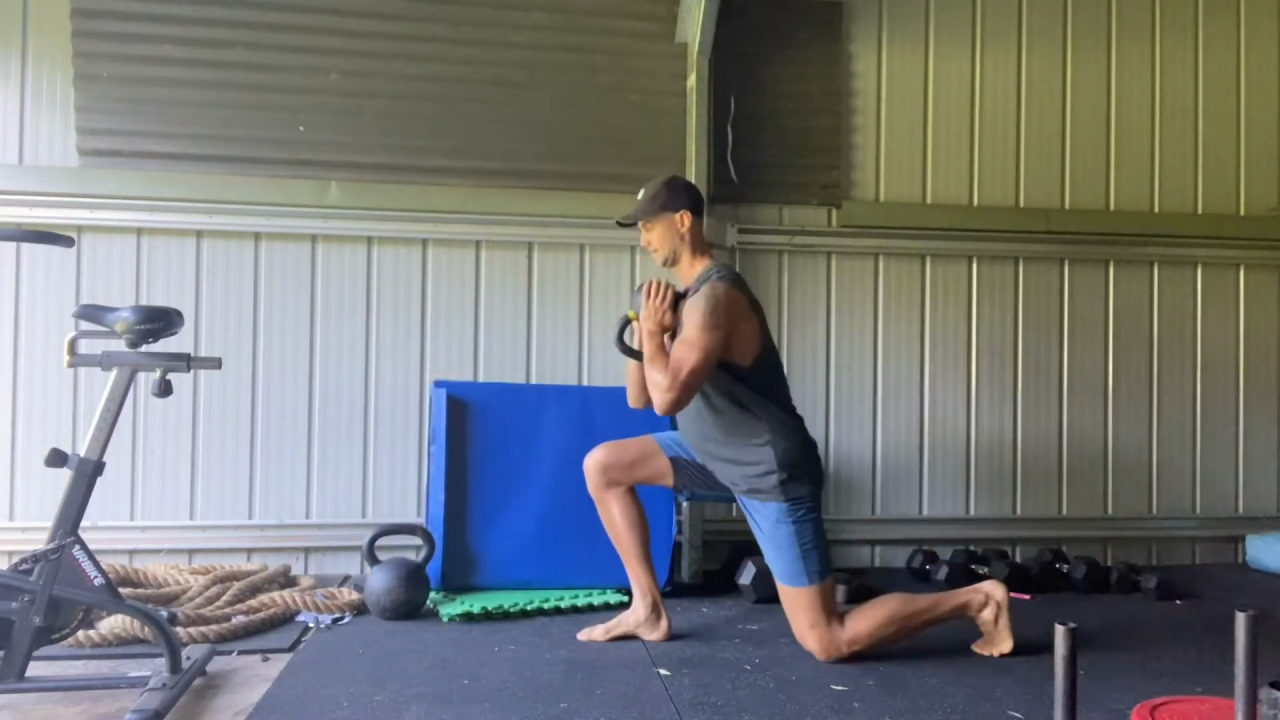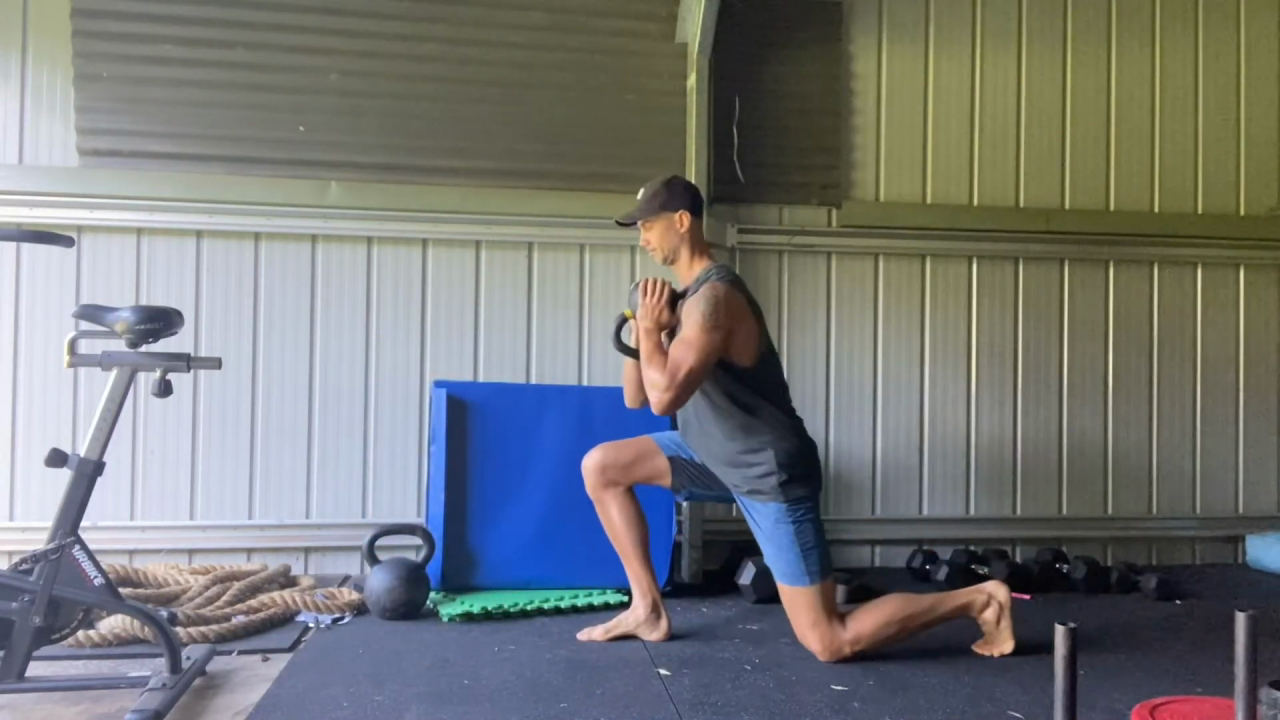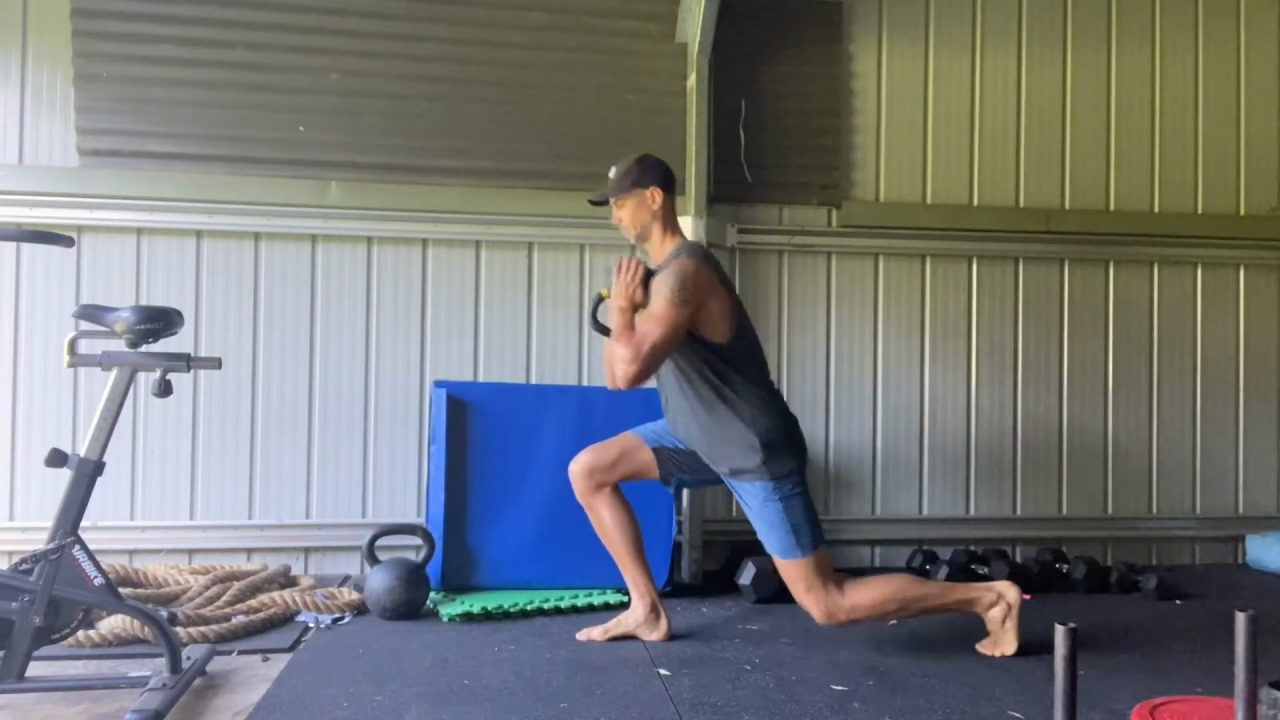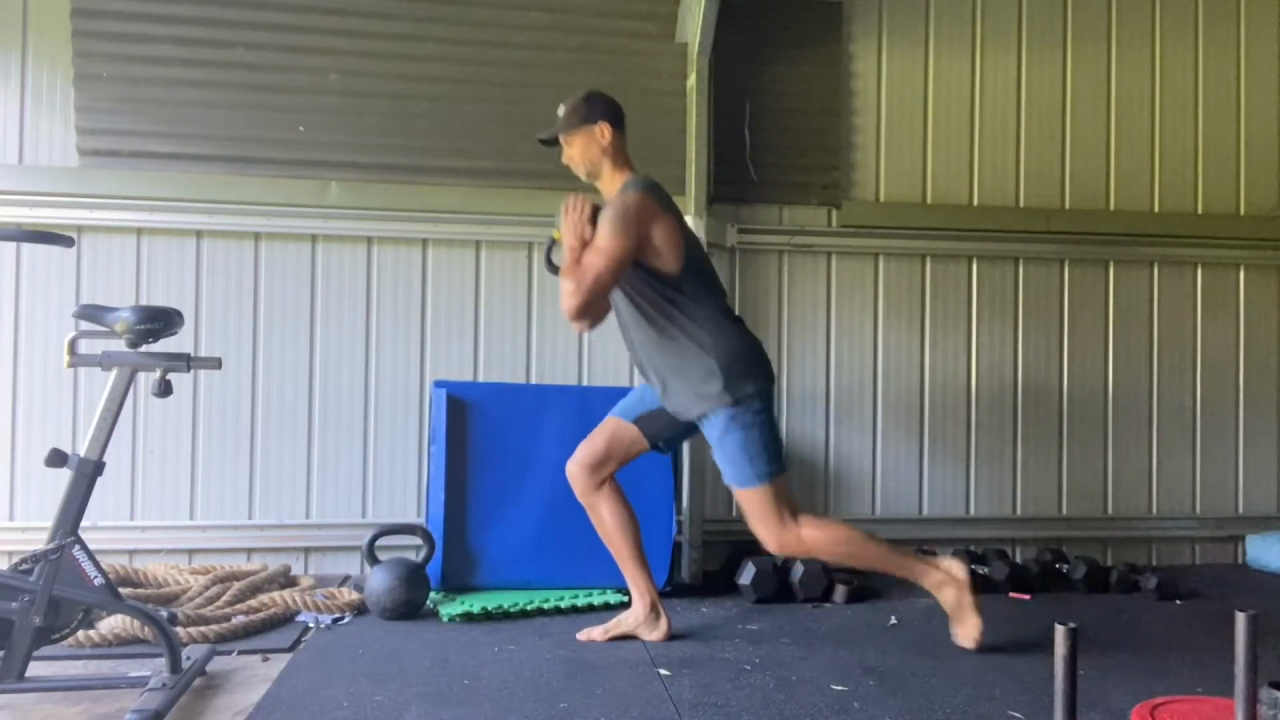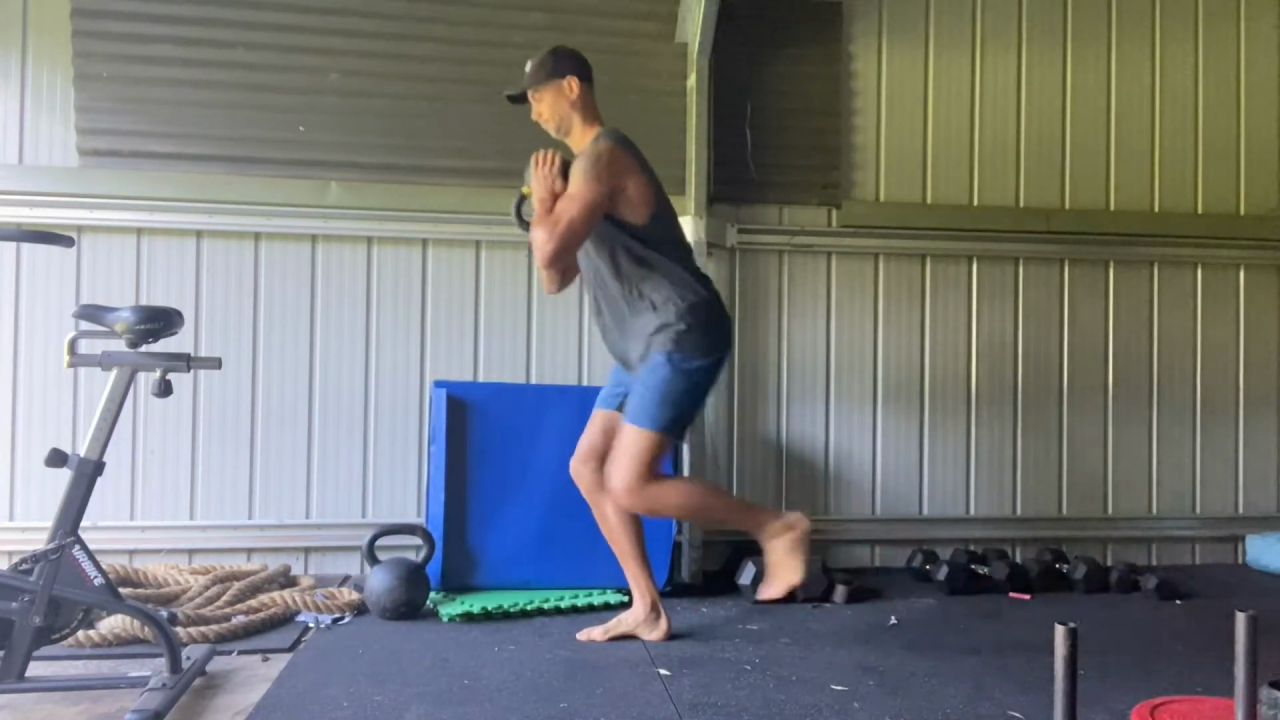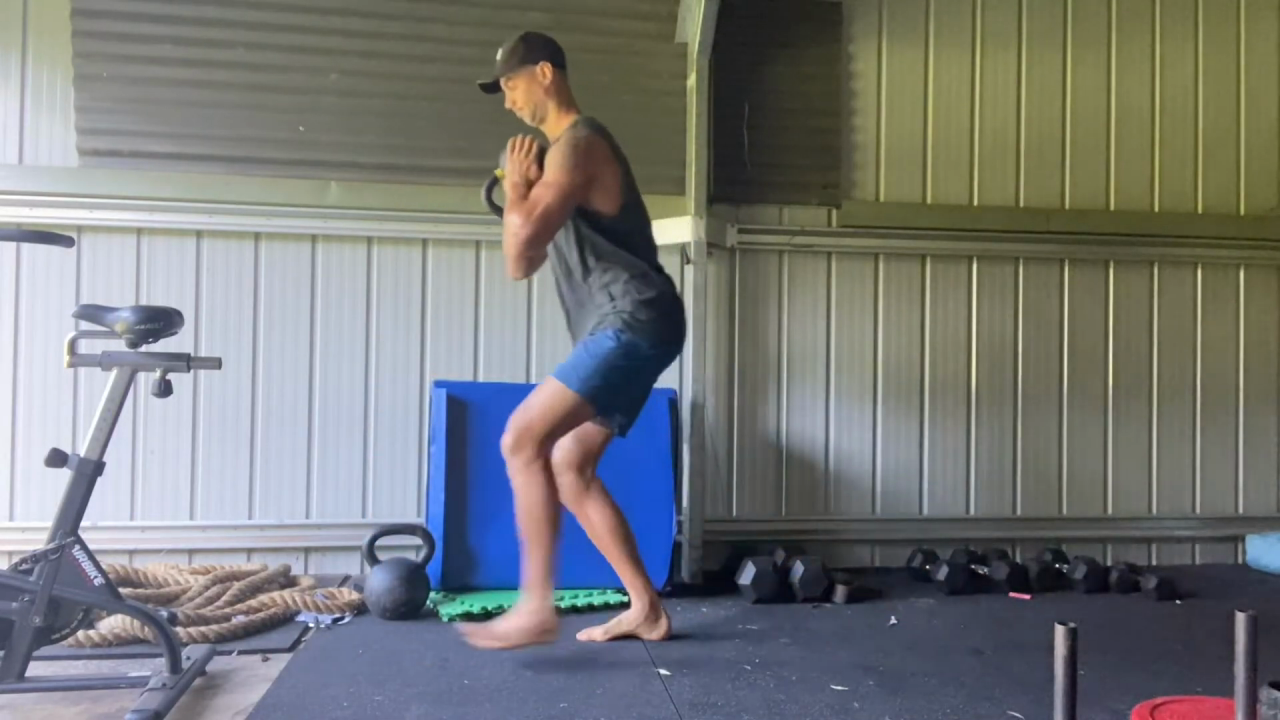
dt=0.2s
person 1, frame 1
left shoulder: (715, 295)
right shoulder: (691, 297)
left elbow: (667, 398)
right elbow: (640, 399)
left wrist: (652, 332)
right wrist: (645, 337)
left hip: (772, 474)
right hip: (729, 459)
left knee: (828, 643)
right knee: (601, 467)
left ankle: (978, 599)
right ankle: (647, 610)
person 1, frame 2
left shoulder: (714, 297)
right shoulder: (689, 298)
left elbow: (665, 397)
right elbow: (637, 398)
left wrist: (649, 331)
right wrist: (642, 335)
left hip: (771, 475)
right hip: (727, 458)
left knee: (829, 642)
right knee: (600, 467)
left ankle: (981, 599)
right ankle: (647, 610)
person 1, frame 3
left shoulder: (683, 273)
right shoulder: (664, 274)
left elbow: (633, 369)
right elbow: (616, 379)
left wrist: (624, 308)
right wrist: (621, 312)
left hip: (755, 451)
right hip: (709, 439)
left knee: (827, 603)
right knee: (587, 471)
left ankle: (990, 598)
right ankle: (646, 609)
person 1, frame 4
left shoulder: (630, 204)
right shoulder: (622, 210)
left elbow: (574, 305)
right elbow: (587, 316)
left wrist: (573, 247)
right wrist: (577, 251)
left hip: (724, 379)
right hip: (679, 382)
left knee: (781, 533)
right knee: (585, 468)
left ankle: (939, 575)
right ankle: (646, 608)
person 1, frame 5
left shoulder: (602, 157)
right shoulder: (590, 162)
left elbow: (549, 256)
right elbow: (558, 279)
left wrist: (545, 200)
right wrist: (550, 205)
left hip: (683, 332)
right hip: (648, 343)
left knee: (630, 486)
right knee: (587, 468)
left ankle: (776, 528)
right ankle: (646, 608)
person 1, frame 6
left shoulder: (578, 144)
right shoulder: (560, 153)
left elbow: (522, 237)
right elbow: (519, 264)
left wrist: (519, 185)
right wrist: (520, 193)
left hip: (637, 322)
right hip: (620, 330)
left knee: (521, 439)
right knee: (567, 465)
left ankle: (536, 605)
right ankle: (646, 609)
